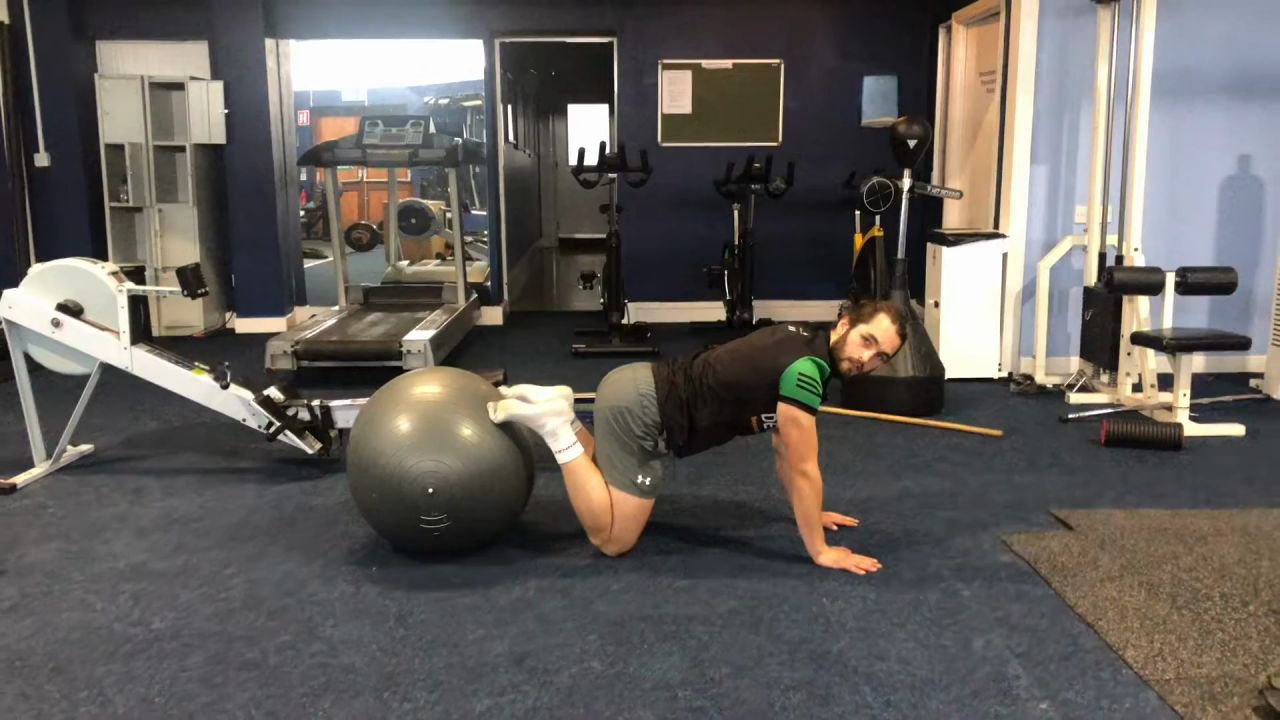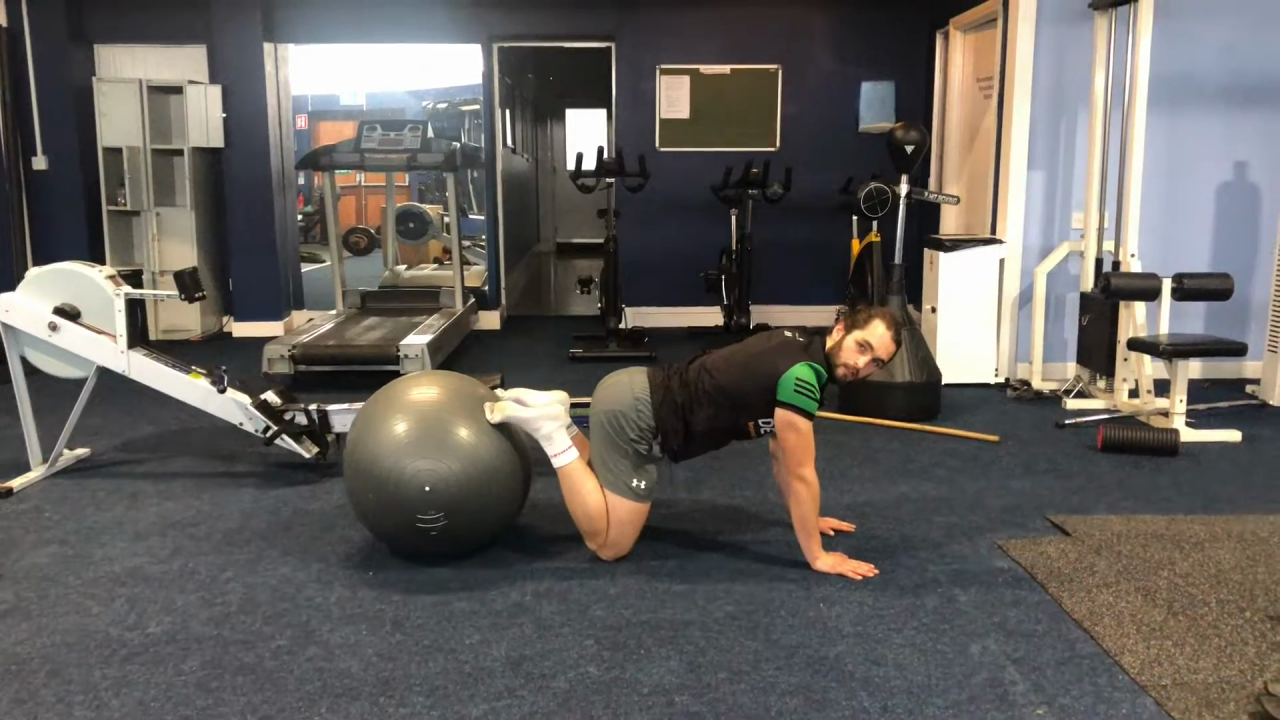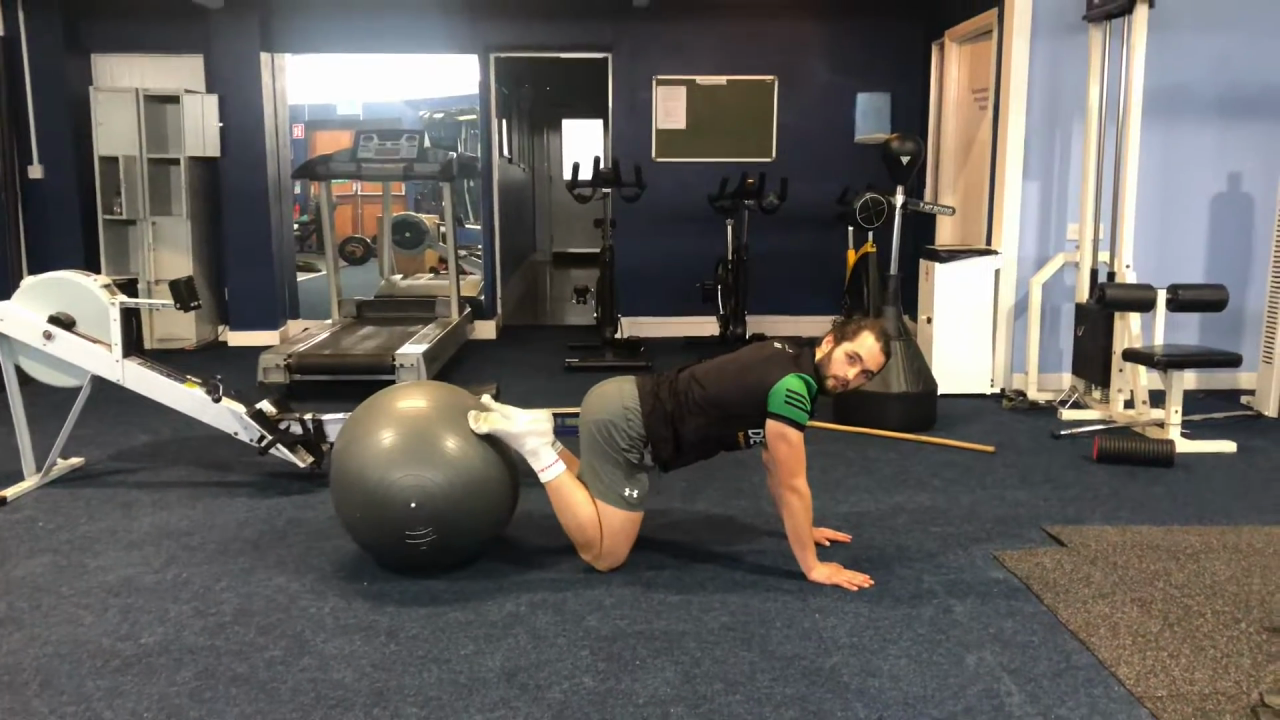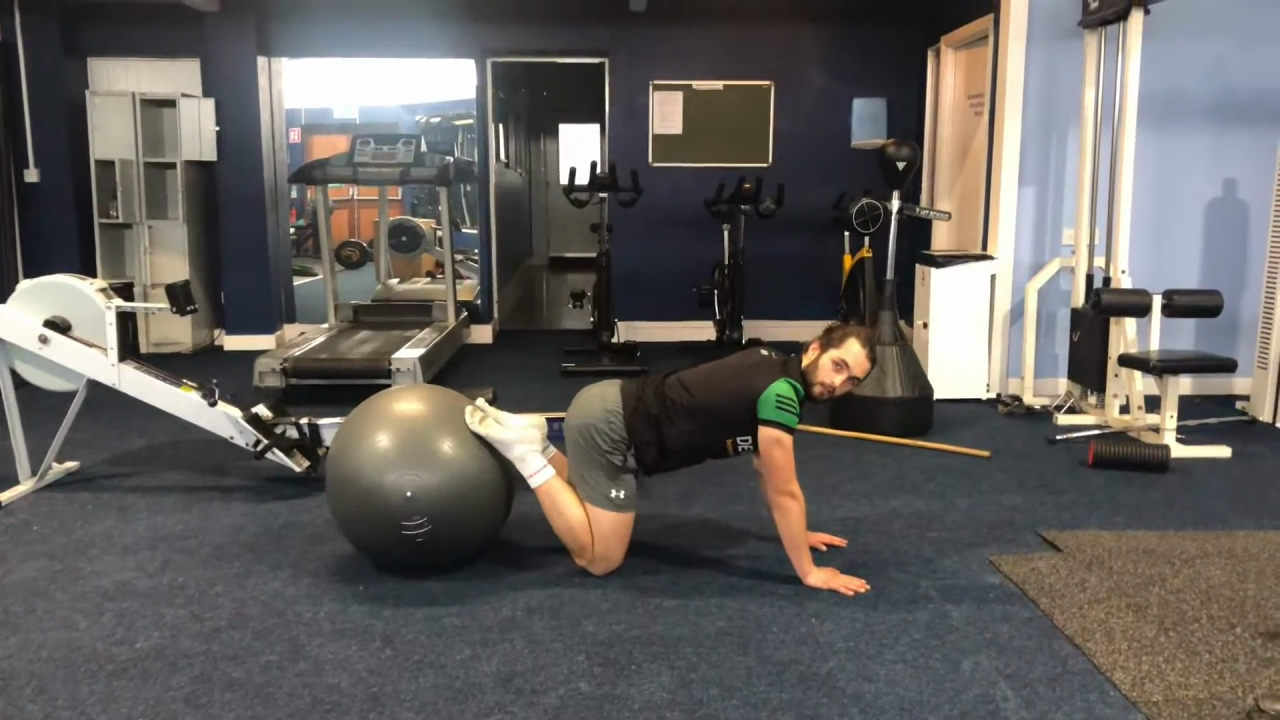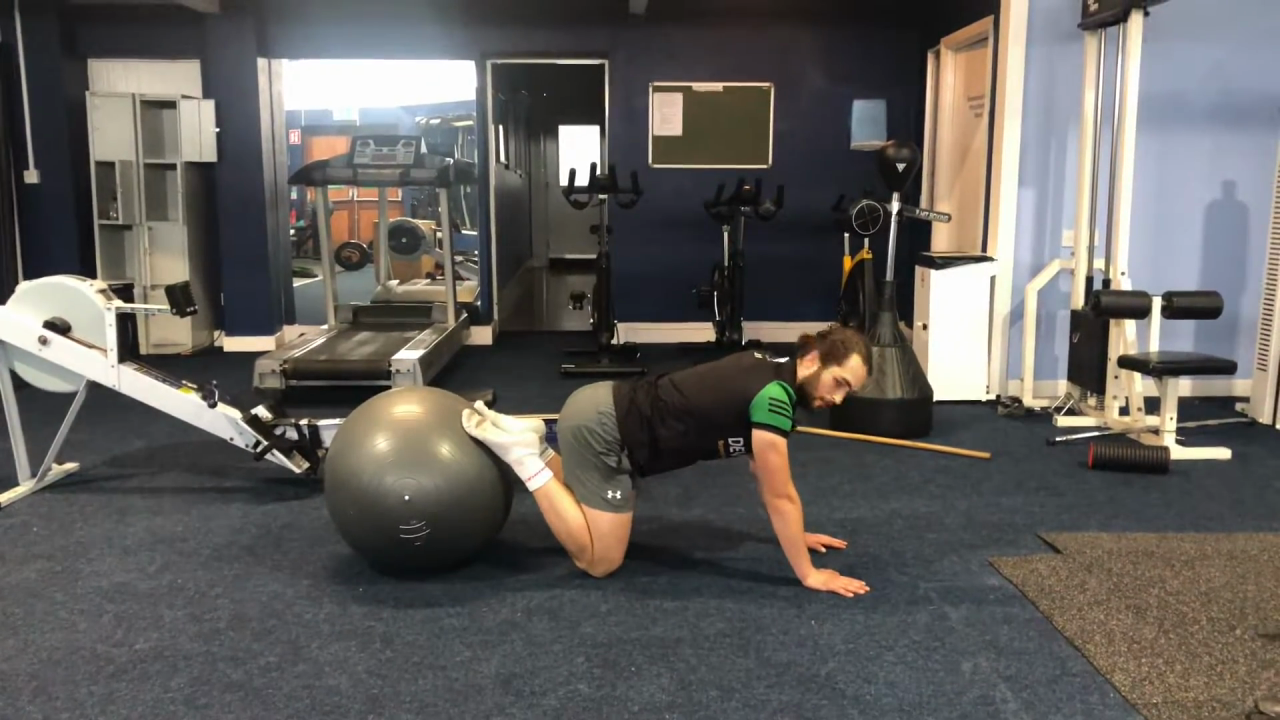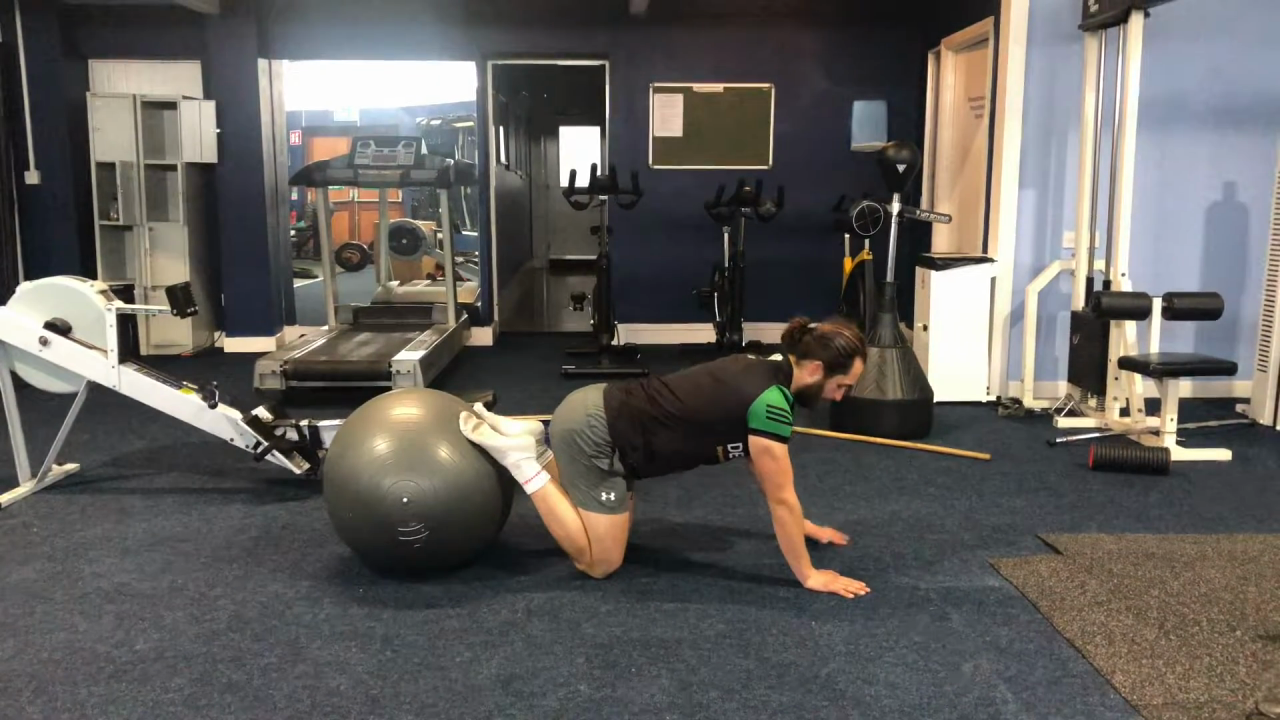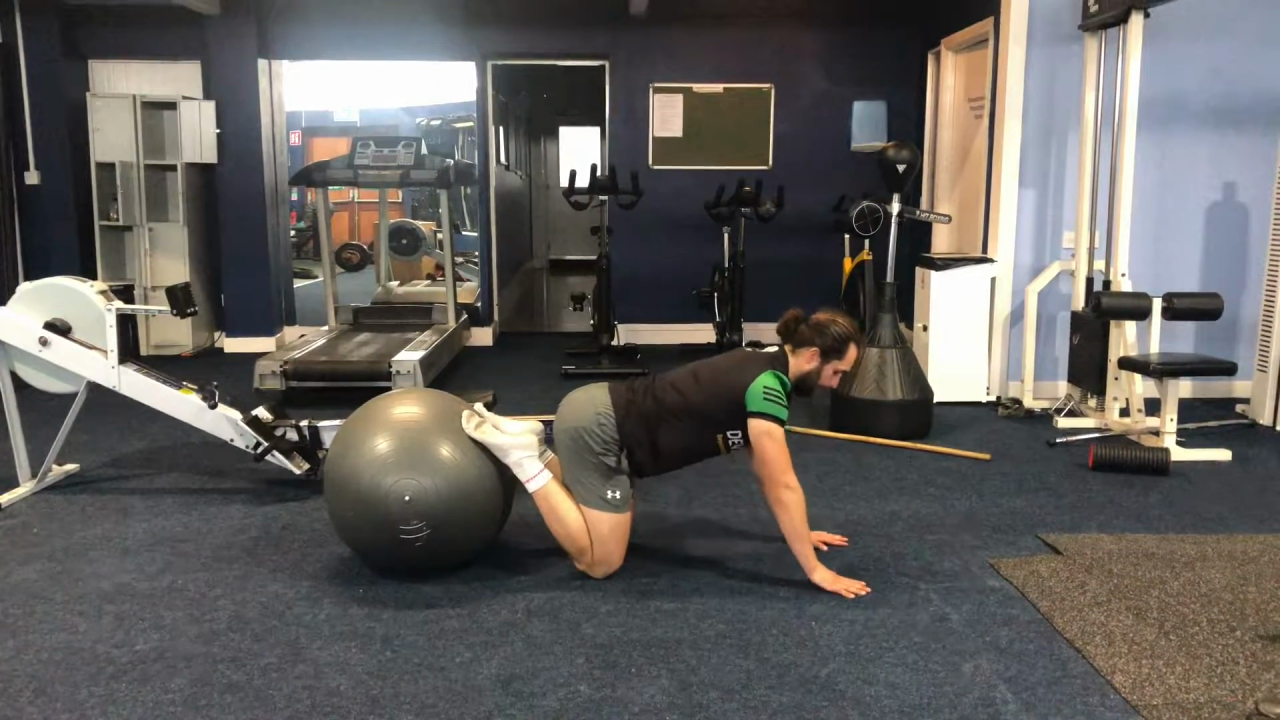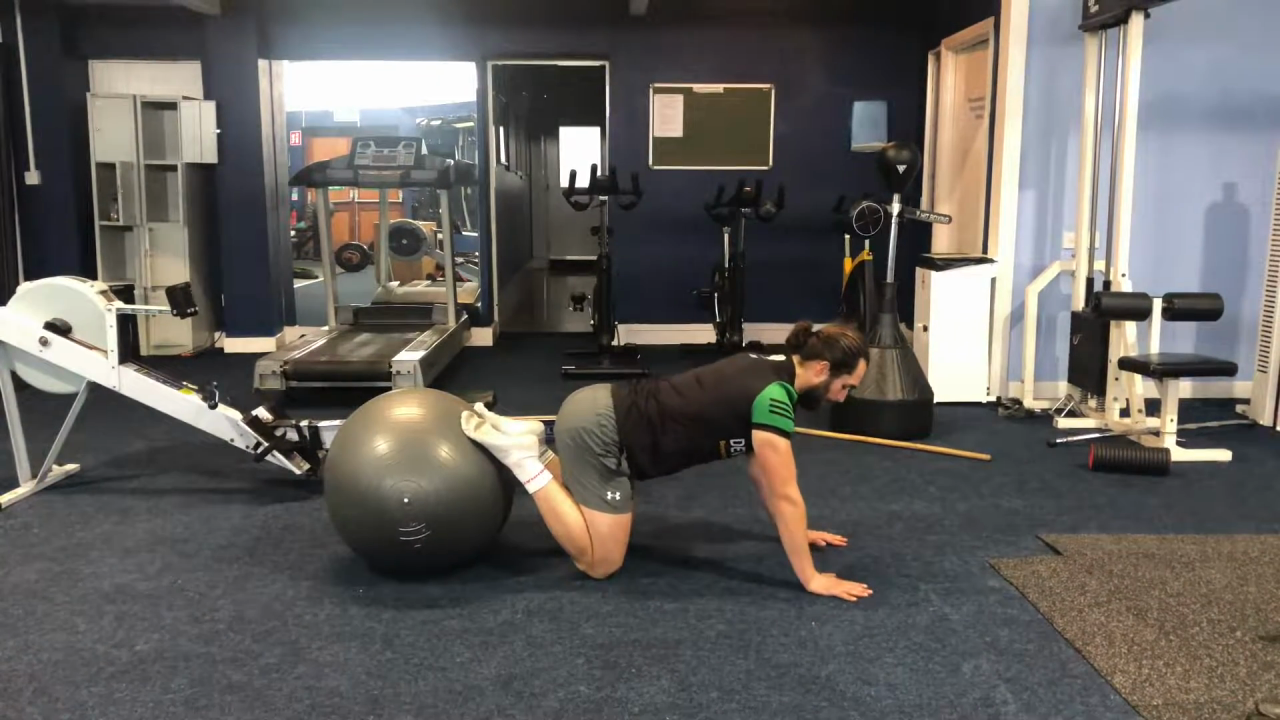
dt=0.4s
person 1, frame 1
left shoulder: (803, 343)
right shoulder: (805, 370)
left elbow: (783, 448)
right elbow: (803, 468)
left wrist: (809, 513)
right wrist: (820, 551)
left hip: (640, 387)
right hip: (642, 409)
left knee: (613, 496)
right knee: (613, 537)
left ankle: (555, 409)
right ankle: (554, 424)
person 1, frame 2
left shoulder: (800, 348)
right shoulder: (802, 375)
left elbow: (781, 453)
right elbow: (801, 474)
left wrist: (807, 517)
right wrist: (817, 556)
left hip: (636, 392)
right hip: (637, 414)
left knee: (608, 501)
right knee: (610, 543)
left ankle: (553, 414)
right ankle: (549, 429)
person 1, frame 3
left shoulder: (790, 359)
right shoulder: (793, 387)
left elbow: (773, 463)
right elbow: (792, 485)
left wrist: (802, 529)
right wrist: (813, 567)
left hip: (624, 400)
right hip: (625, 422)
left knee: (601, 512)
right knee: (604, 554)
left ankle: (537, 432)
right ankle: (535, 443)
person 1, frame 4
left shoulder: (777, 369)
right shoulder: (781, 393)
left elbow: (767, 469)
right elbow: (785, 492)
left wrist: (797, 533)
right wrist: (809, 572)
left hip: (611, 406)
right hip: (610, 426)
left knee: (599, 518)
right knee: (601, 558)
left ankle: (531, 438)
right ankle: (524, 450)
person 1, frame 5
left shoulder: (772, 371)
right shoulder: (774, 396)
left elbow: (763, 470)
right elbow: (780, 495)
left wrist: (795, 533)
right wrist: (808, 574)
left hip: (602, 408)
right hip: (601, 428)
left knee: (604, 520)
right knee: (601, 560)
left ankle: (531, 442)
right ankle: (522, 452)
person 1, frame 6
left shoulder: (768, 371)
right shoulder: (770, 400)
left elbow: (763, 465)
right elbow: (781, 498)
left wrist: (799, 525)
right wrist: (809, 576)
left hip: (596, 411)
right hip: (594, 433)
left knee: (614, 522)
right knee: (601, 562)
left ankle: (528, 441)
right ankle: (519, 457)
person 1, frame 7
left shoulder: (765, 366)
right shoulder: (768, 386)
left elbow: (765, 469)
right elbow: (782, 485)
left wrist: (798, 530)
right wrist: (815, 571)
left hip: (596, 410)
right hip: (598, 430)
left knee: (603, 520)
right knee: (600, 562)
left ankle: (526, 441)
right ankle: (521, 455)
person 1, frame 8
left shoulder: (768, 372)
right shoulder: (774, 397)
left elbow: (761, 472)
right elbow: (786, 495)
left wrist: (797, 533)
right wrist: (811, 578)
left hip: (597, 411)
right hip: (598, 431)
left knee: (602, 523)
right knee: (601, 562)
left ankle: (526, 442)
right ankle: (521, 455)
